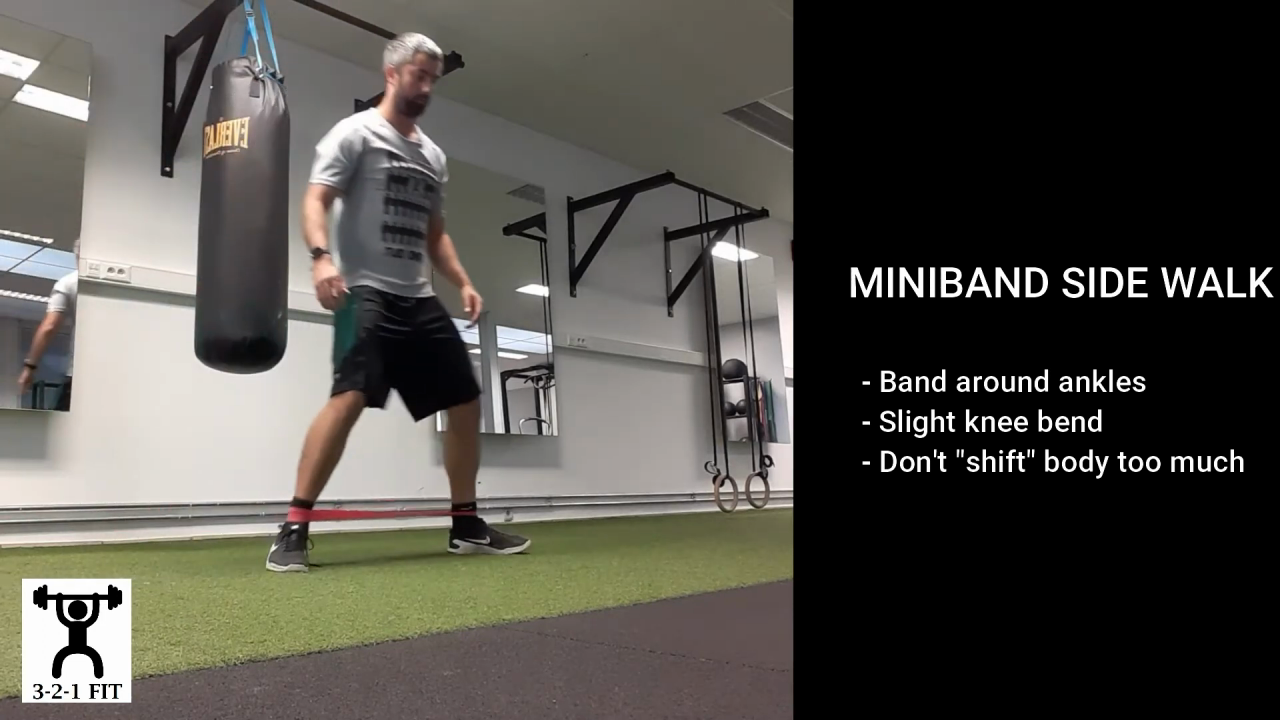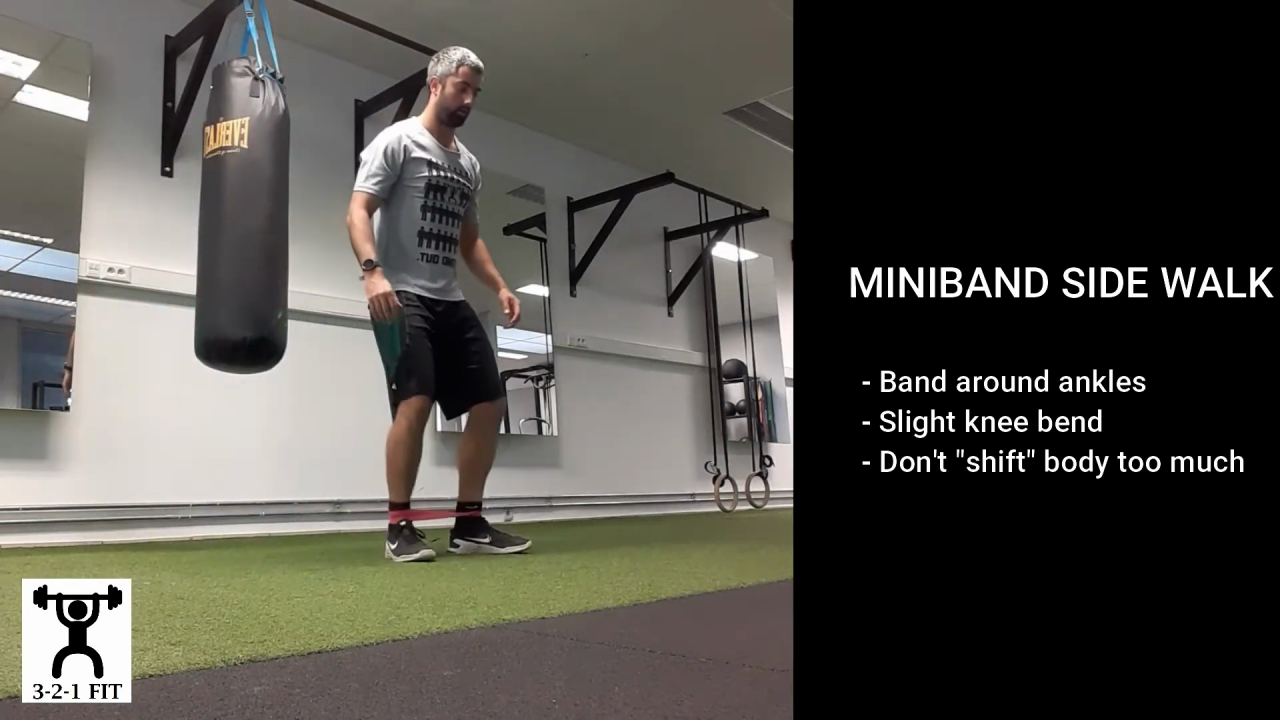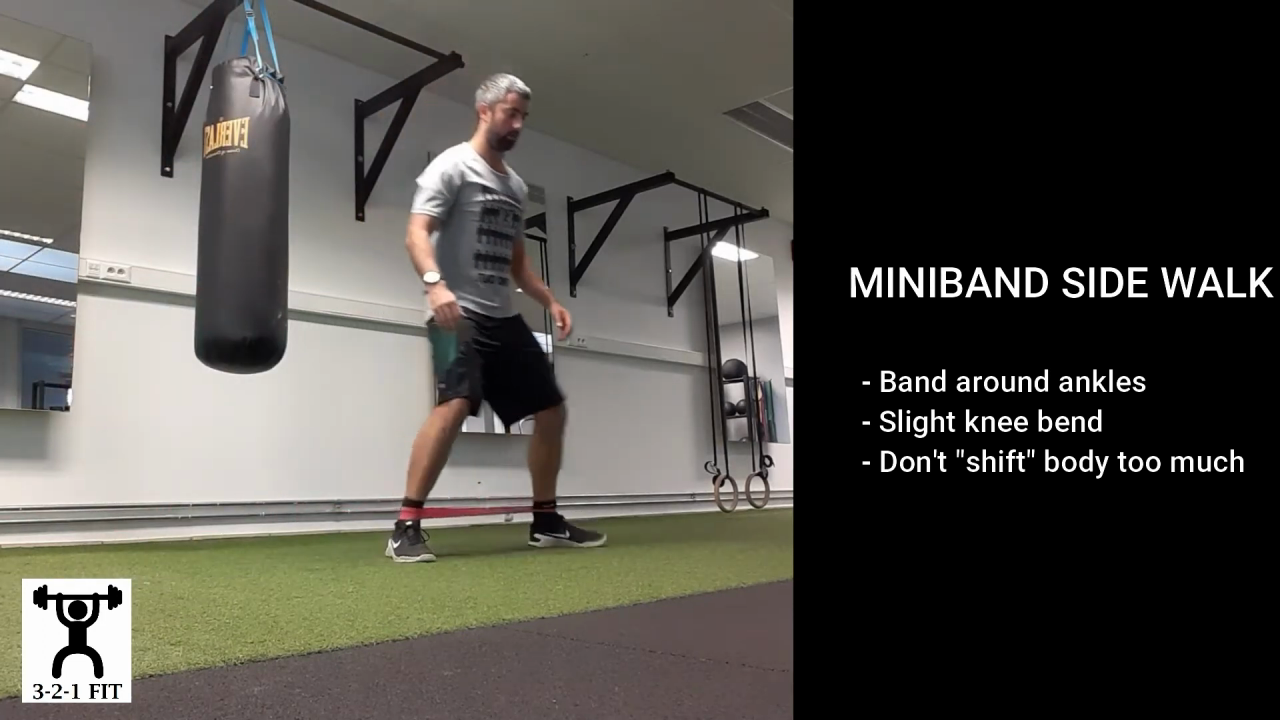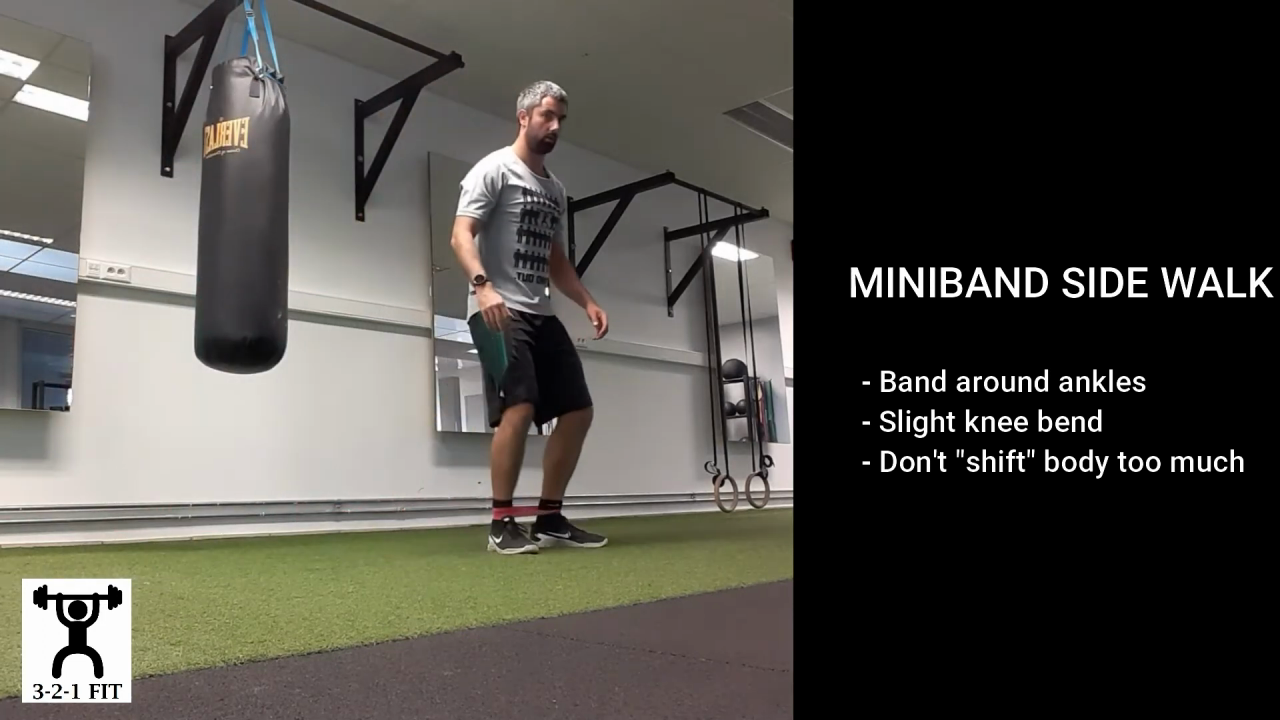
dt=0.5s
person 1, frame 1
left shoulder: (432, 154)
right shoulder: (355, 133)
right elbow: (316, 201)
left wrist: (462, 282)
right wrist: (323, 257)
left hip: (420, 299)
right hip: (367, 292)
left knee: (465, 402)
right knee: (349, 397)
left ankle: (466, 524)
right ankle: (293, 528)
person 1, frame 2
left shoulder: (468, 163)
right shoulder: (397, 141)
right elbow: (359, 211)
left wrist: (499, 286)
right wrist: (372, 270)
left hip: (451, 301)
right hip: (402, 297)
left knee: (489, 403)
right knee: (416, 400)
left ankle: (468, 525)
right ankle: (398, 527)
person 1, frame 3
left shoulder: (515, 185)
right shoulder: (452, 166)
right elbow: (418, 231)
left wrist: (549, 300)
right wrist: (436, 283)
left hip: (504, 316)
right hip: (459, 313)
left knee: (550, 408)
right knee: (454, 404)
left ankle: (545, 520)
right ankle: (406, 526)
person 1, frame 4
left shoulder: (555, 187)
right shoulder: (494, 169)
right elbow: (461, 234)
left wrist: (587, 302)
right wrist: (482, 284)
left hip: (541, 314)
right hip: (499, 313)
left knee: (577, 411)
right knee: (520, 408)
left ankle: (549, 520)
right ankle: (502, 522)
